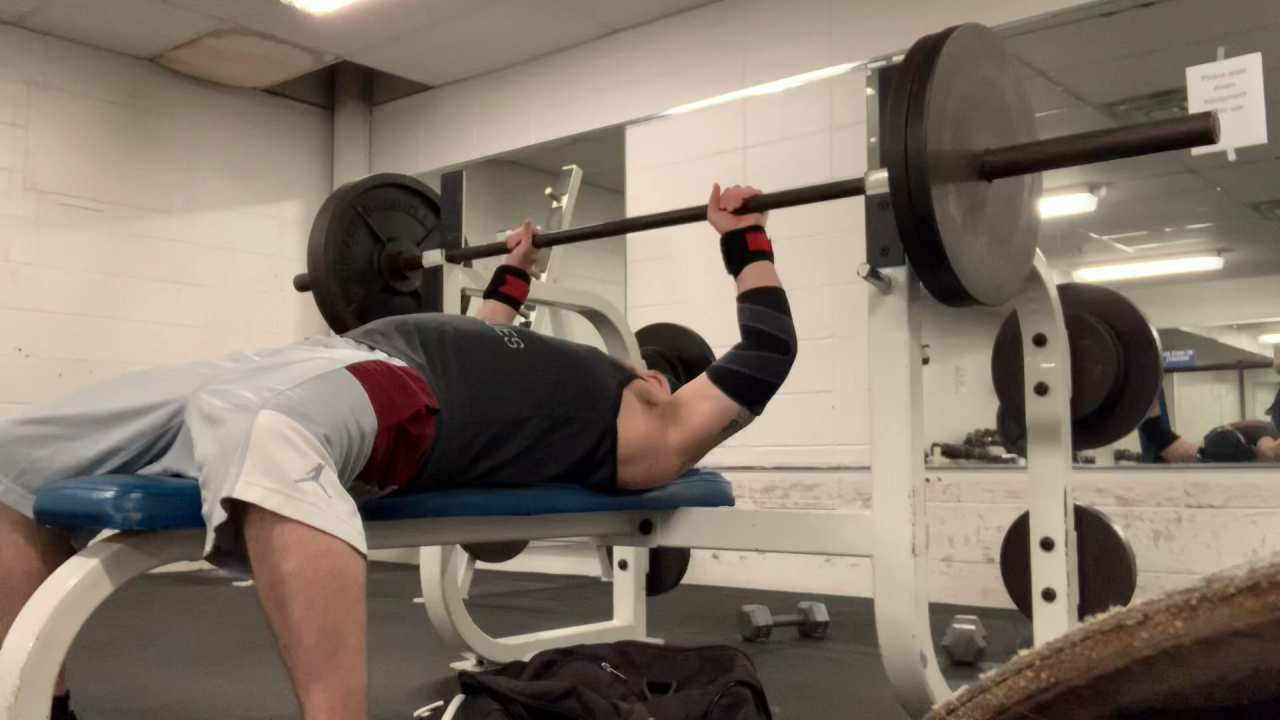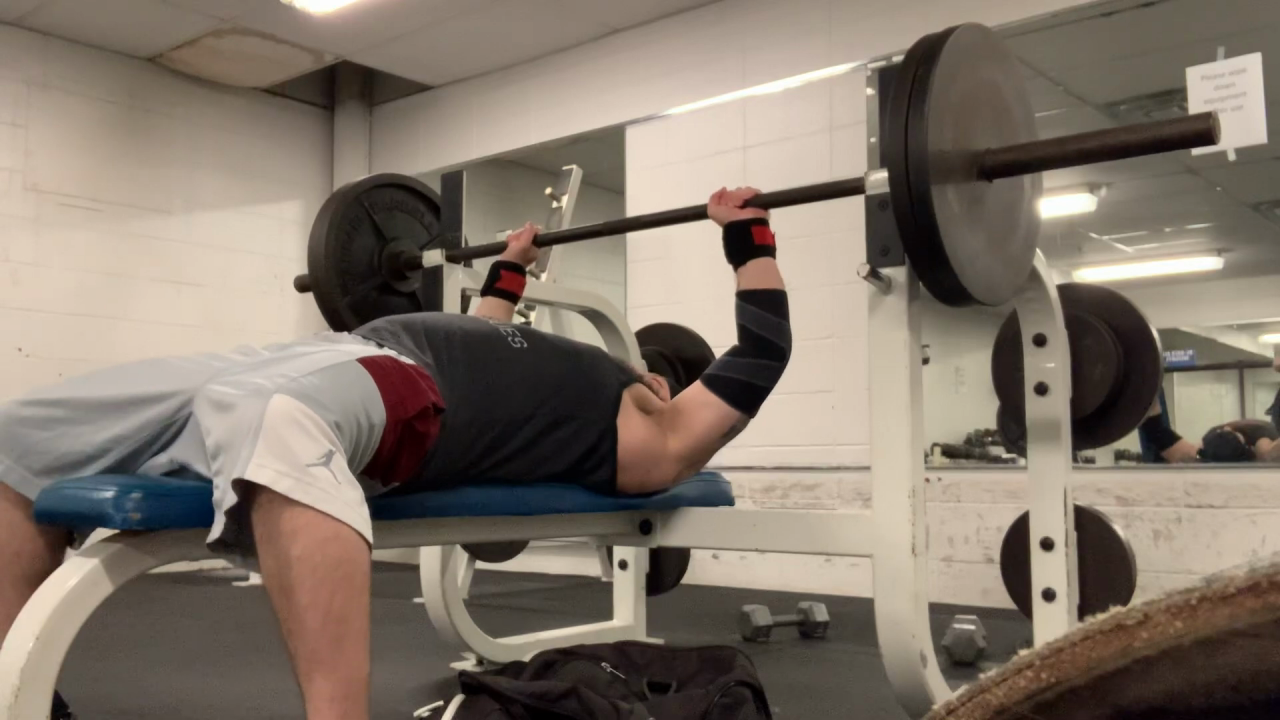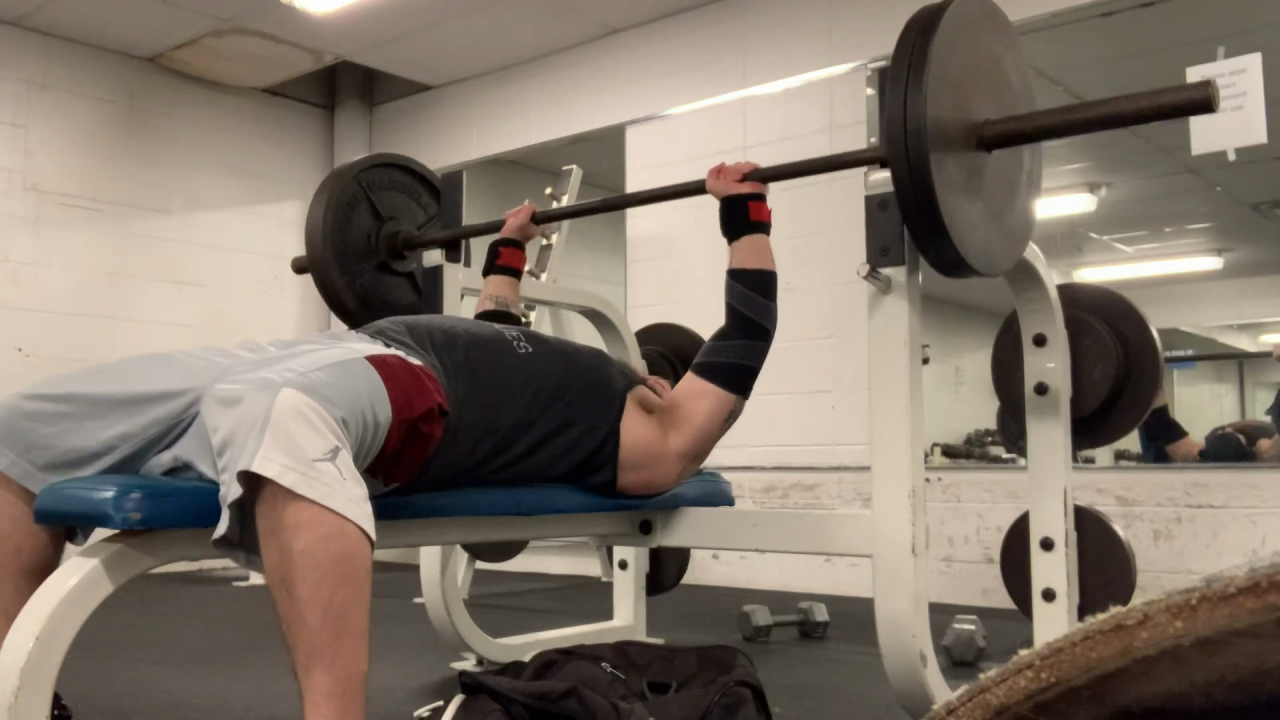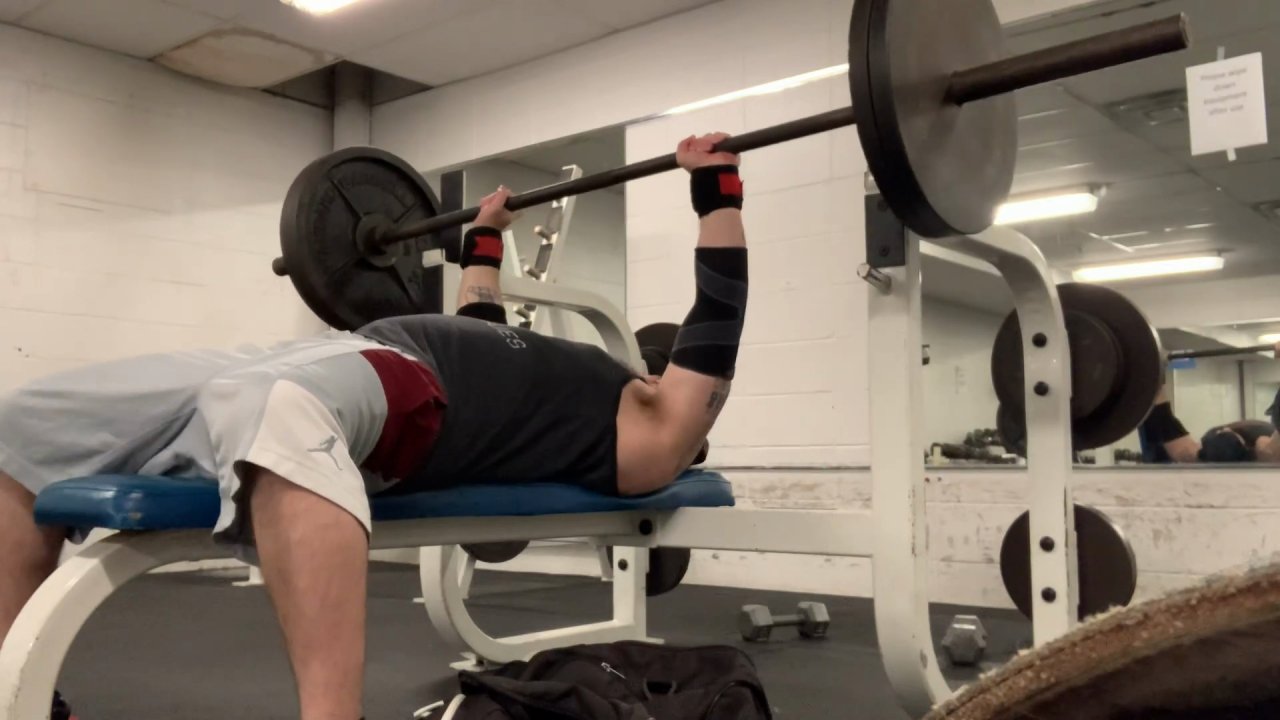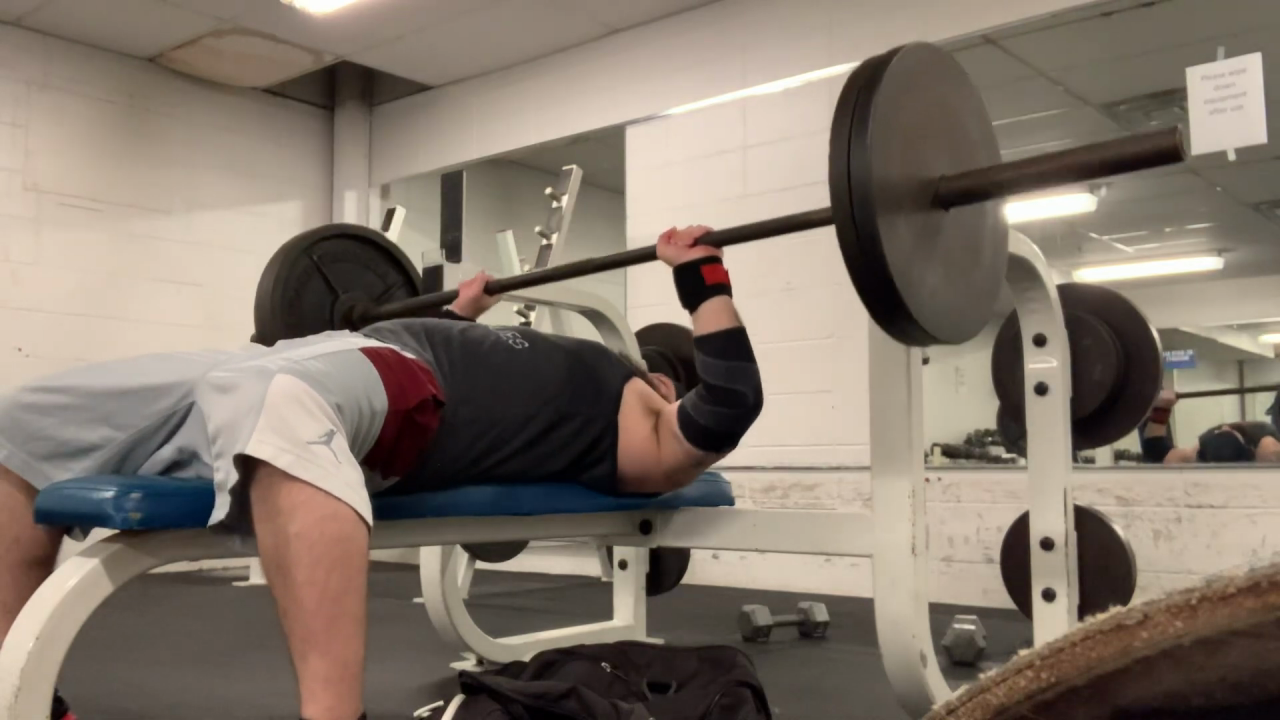
dt=1s
person 1, frame 1
left shoulder: (652, 438)
right shoulder: (579, 388)
left elbow: (765, 356)
left wrist: (745, 239)
right wrist: (513, 274)
left knee: (263, 442)
person 1, frame 2
left shoulder: (654, 443)
right shoulder: (578, 391)
left elbow: (760, 357)
right elbow: (483, 356)
left wrist: (748, 236)
right wrist: (509, 270)
left knee: (269, 428)
person 1, frame 3
left shoulder: (656, 444)
right shoulder: (574, 390)
left elbow: (745, 340)
right elbow: (495, 339)
left wrist: (745, 216)
right wrist: (508, 249)
left knee: (276, 422)
person 1, frame 4
left shoulder: (649, 442)
right shoulder: (557, 388)
left elbow: (717, 323)
right elbow: (477, 328)
left wrist: (716, 187)
right wrist: (484, 237)
left knee: (274, 418)
person 1, frame 5
left shoulder: (652, 441)
right shoulder: (589, 388)
left elbow: (731, 404)
left wrist: (701, 276)
right wrist: (462, 316)
left knee: (274, 411)
